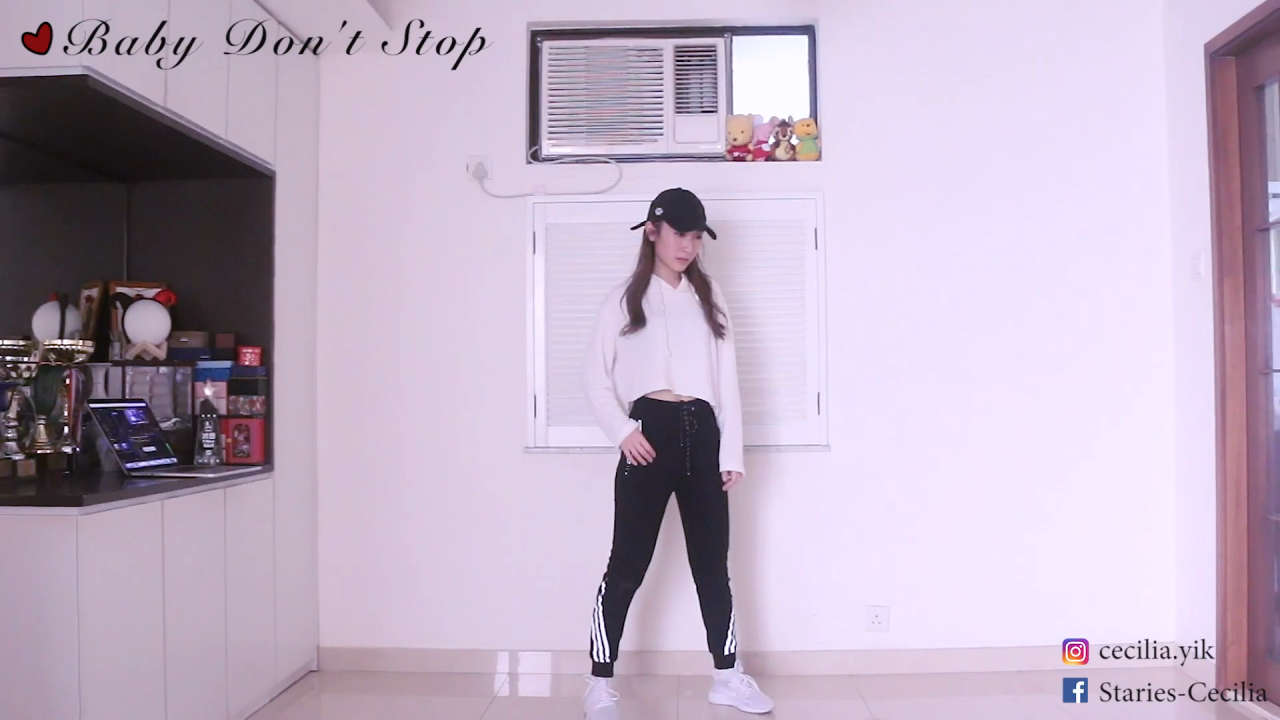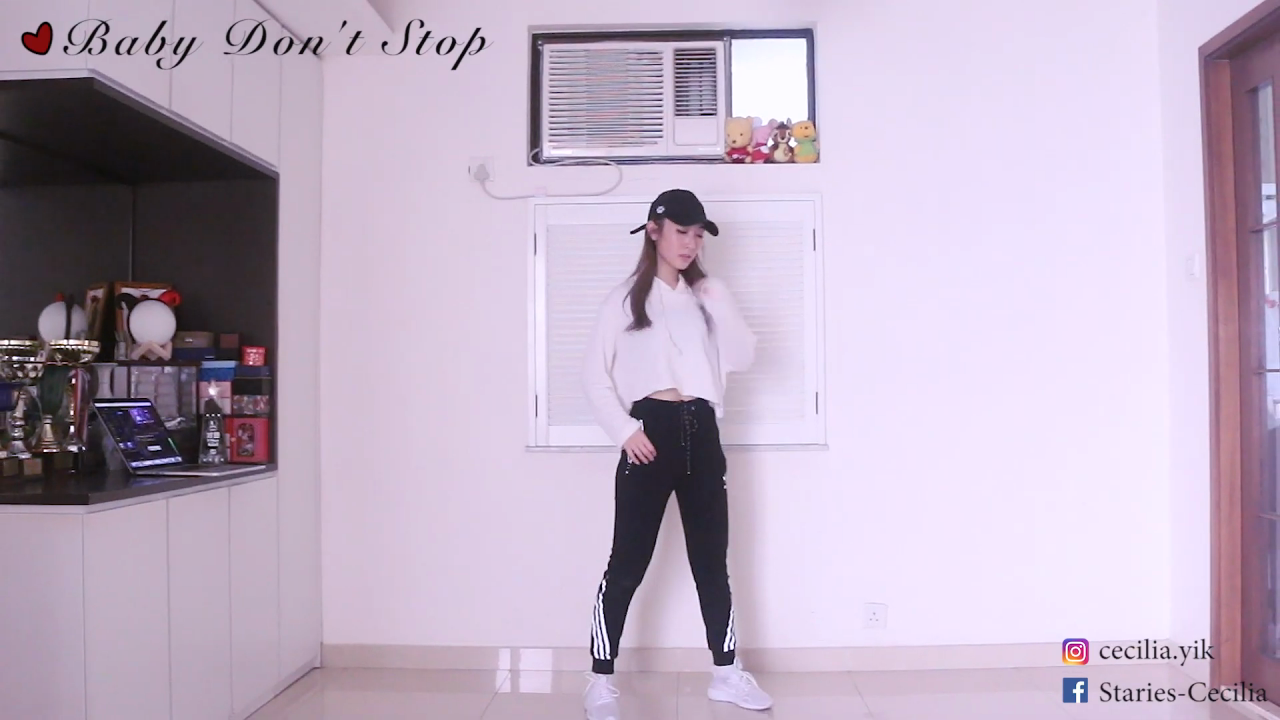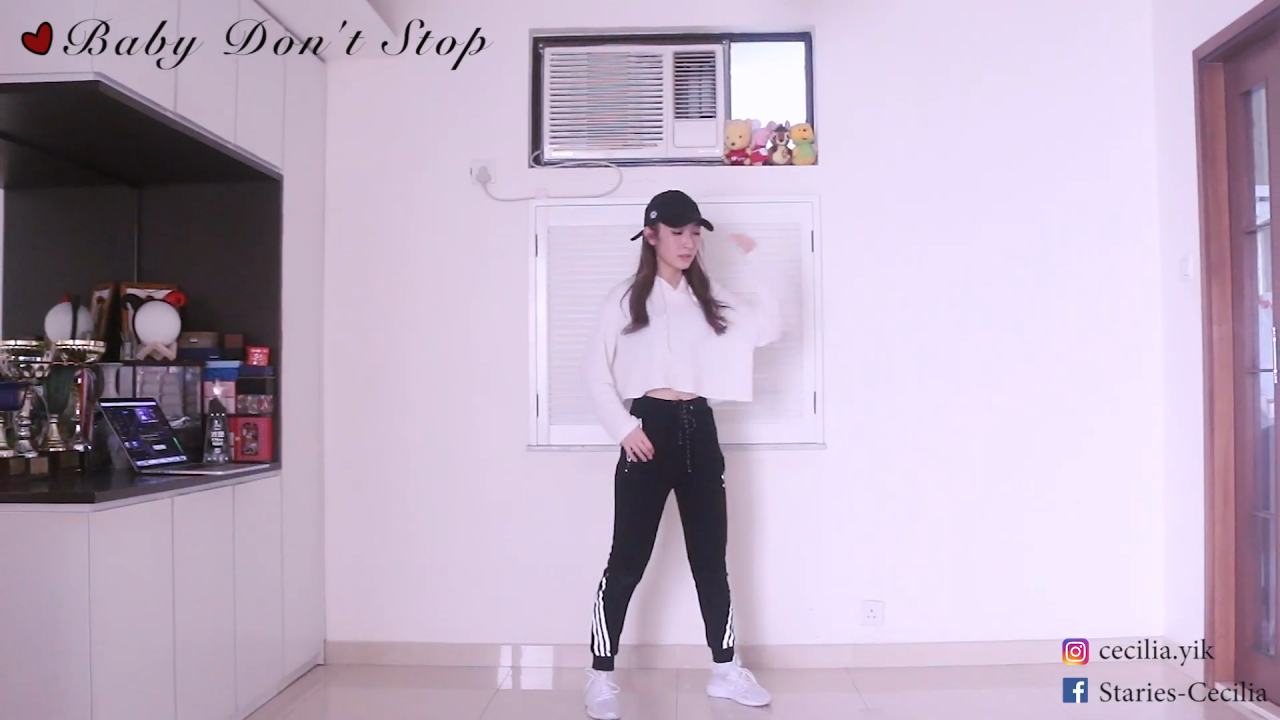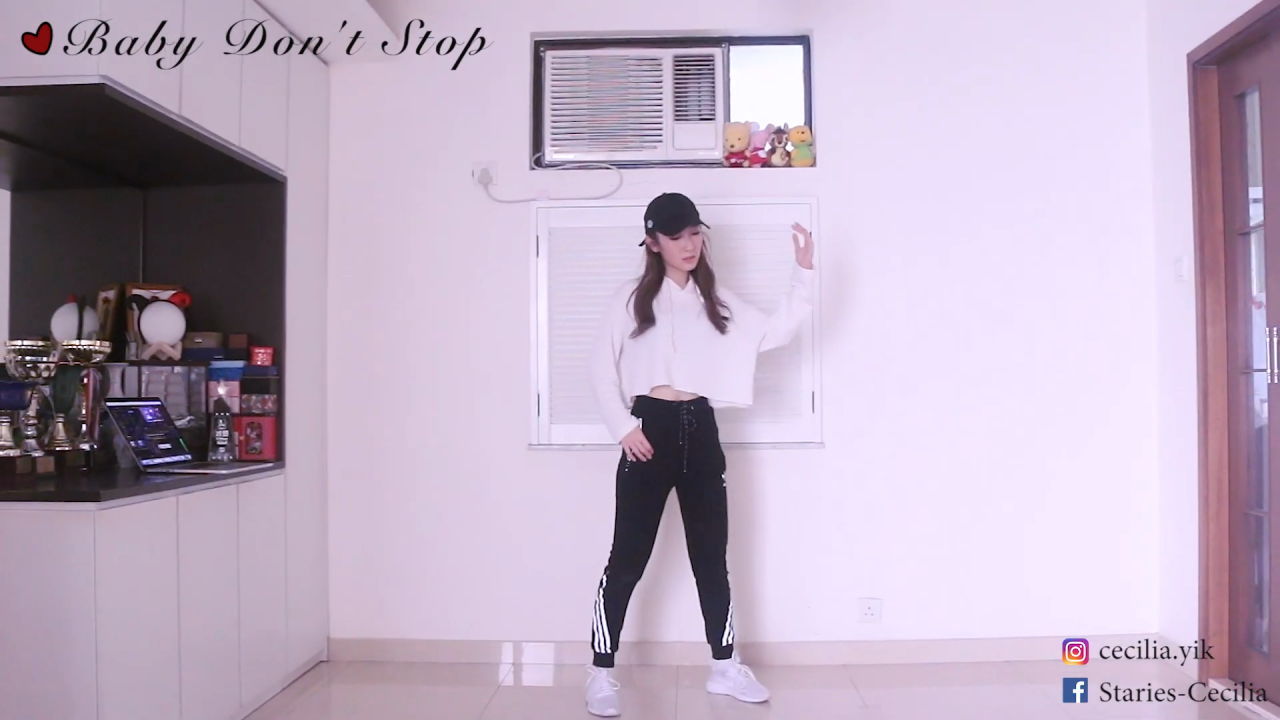
dt=0.7s
person 1, frame 1
left shoulder: (709, 295)
right shoulder: (626, 297)
left elbow: (726, 376)
right elbow: (595, 376)
left wrist: (732, 450)
right wrist: (622, 431)
left hip: (702, 433)
right hip: (651, 432)
left knee: (712, 562)
right knee: (627, 564)
left ankle: (727, 676)
person 1, frame 2
left shoulder: (703, 295)
right shoulder: (626, 298)
left elbow: (740, 357)
right elbow: (595, 374)
left wrist: (719, 304)
right wrist: (624, 429)
left hip: (700, 432)
right hip: (651, 431)
left knee: (711, 560)
right knee: (628, 563)
left ankle: (726, 672)
person 1, frame 3
left shoulder: (709, 296)
right shoulder: (626, 298)
left elbow: (766, 327)
right elbow: (595, 371)
left wrist: (754, 265)
right wrist: (623, 428)
left hip: (699, 430)
right hip: (649, 430)
left knee: (710, 559)
right knee: (627, 560)
left ankle: (725, 669)
right ankle: (601, 676)
person 1, frame 4
left shoulder: (718, 301)
right shoulder: (632, 299)
left elbow: (775, 332)
right elbow: (601, 368)
left wrist: (803, 273)
right wrist: (623, 426)
left hip: (701, 432)
right hip: (650, 430)
left knee: (711, 558)
right knee: (627, 560)
left ankle: (725, 666)
right ankle: (601, 672)
